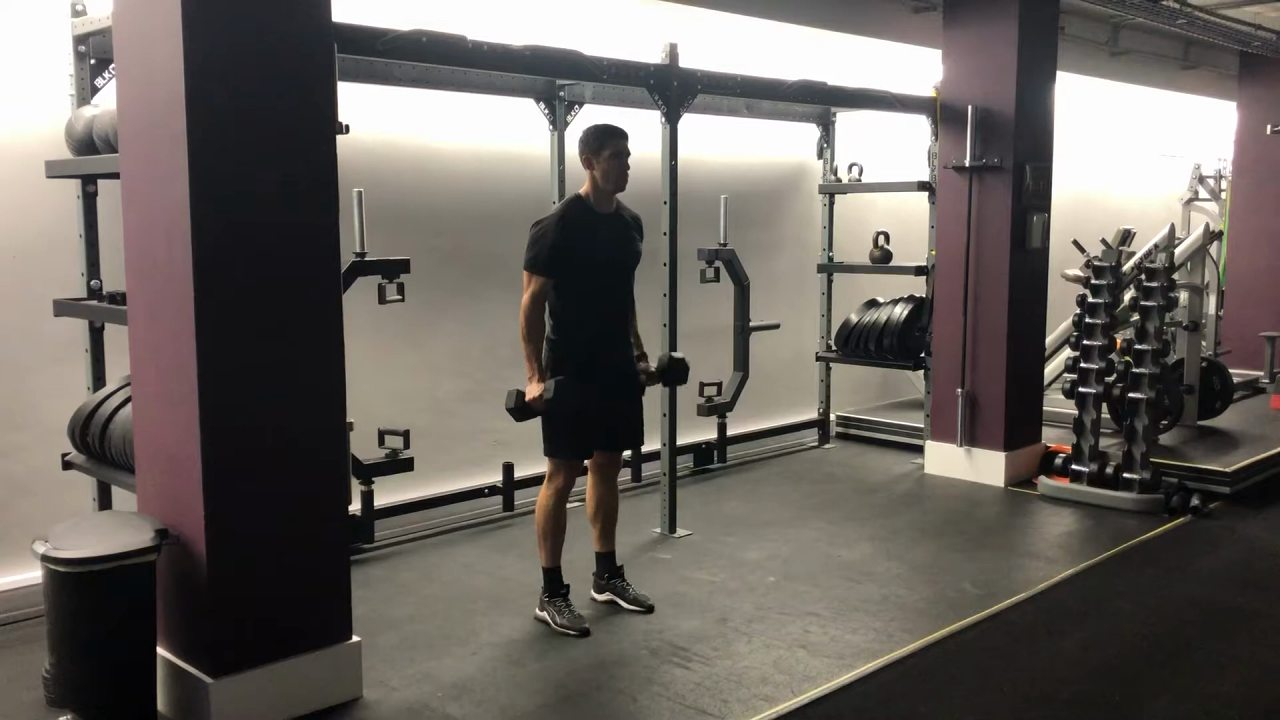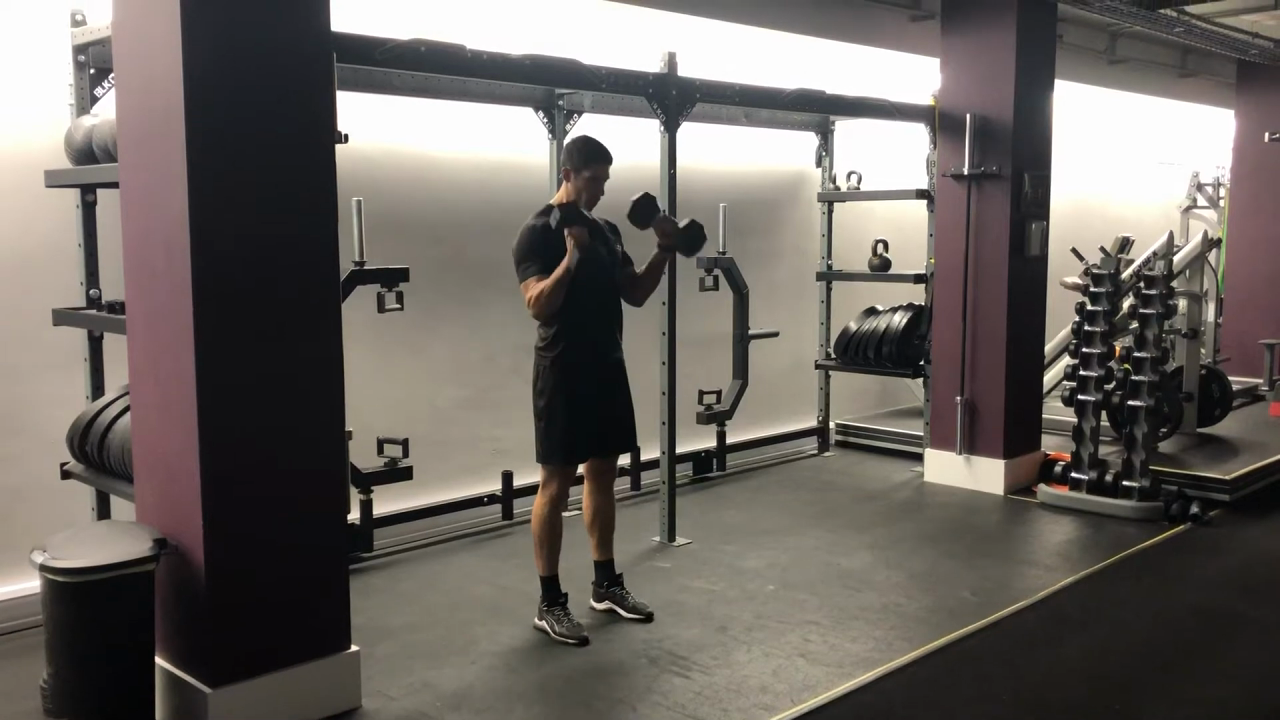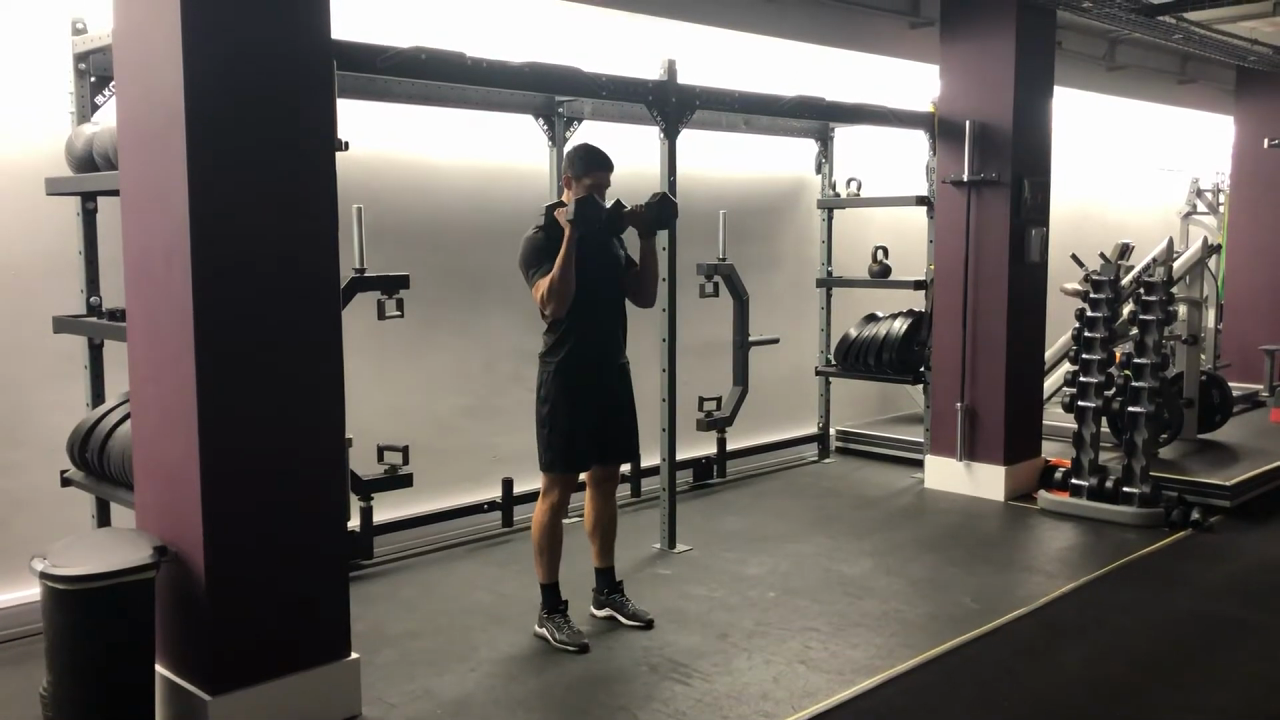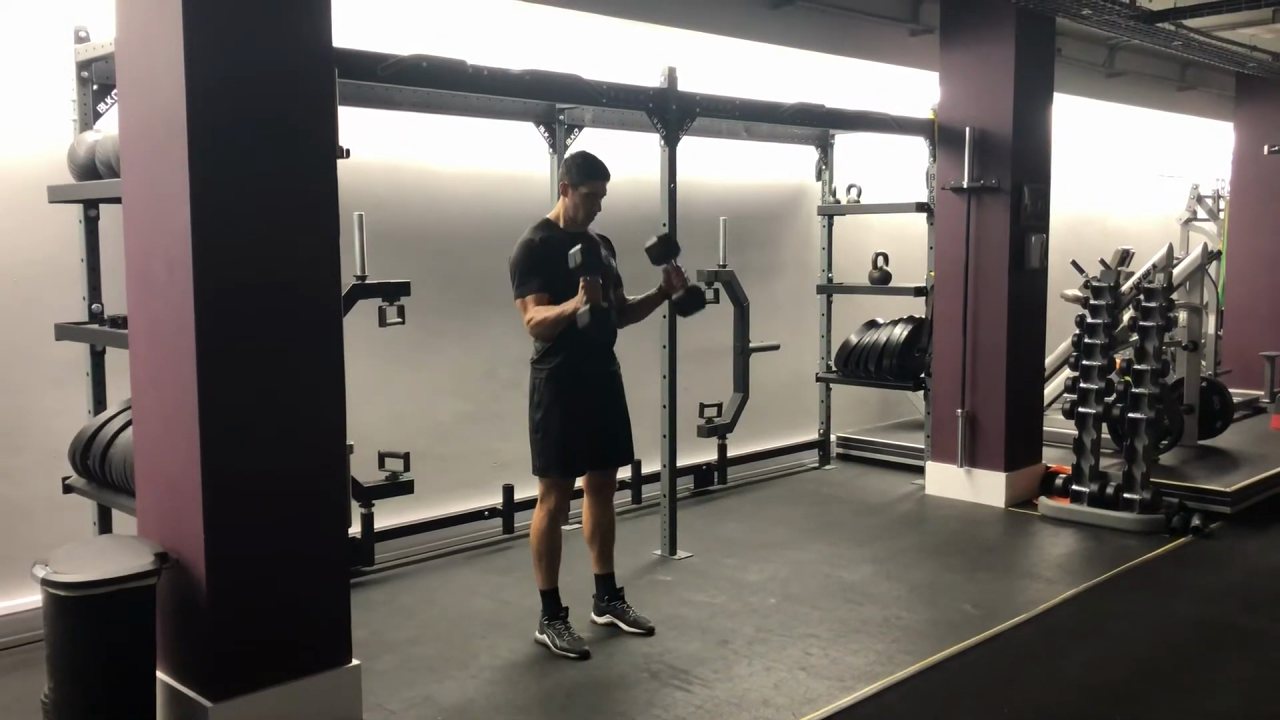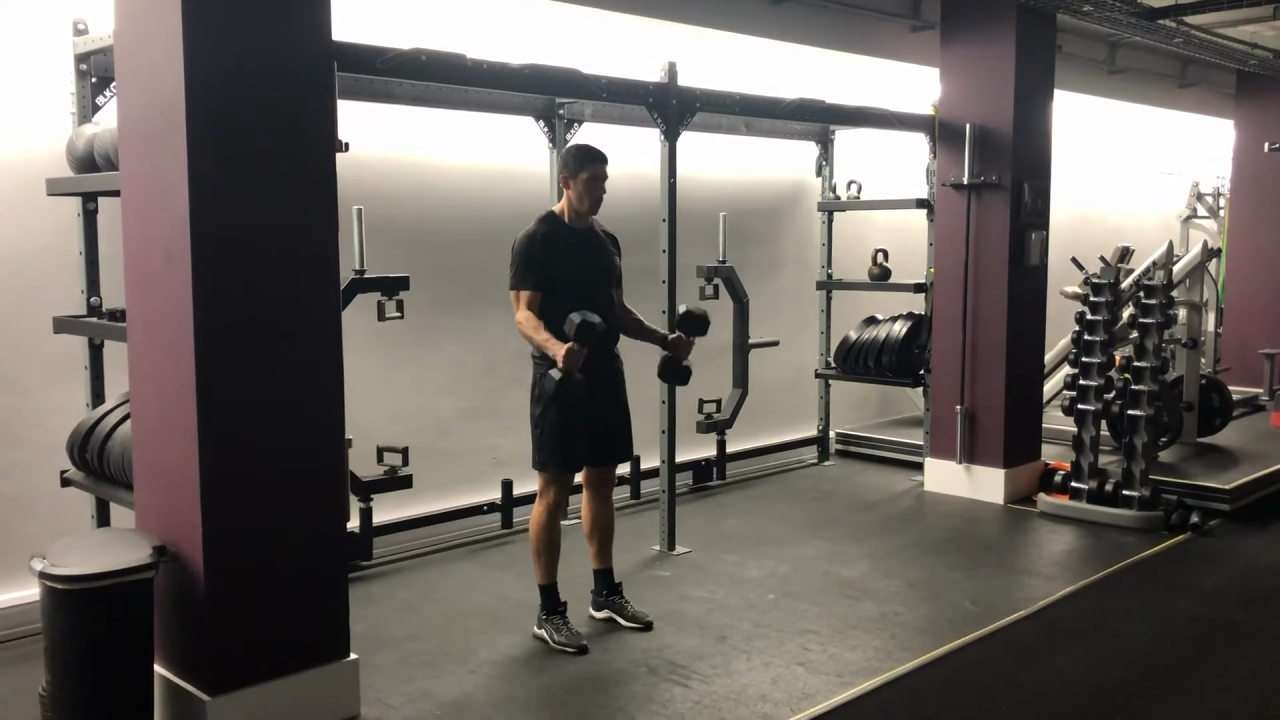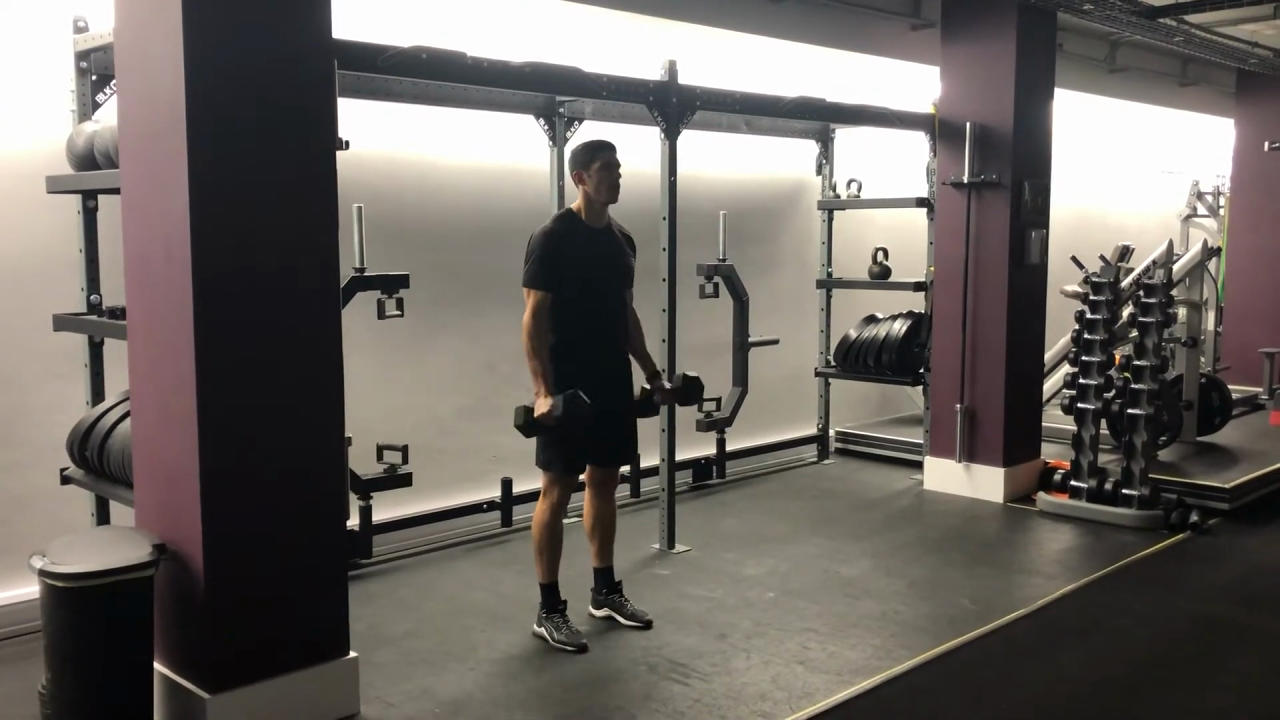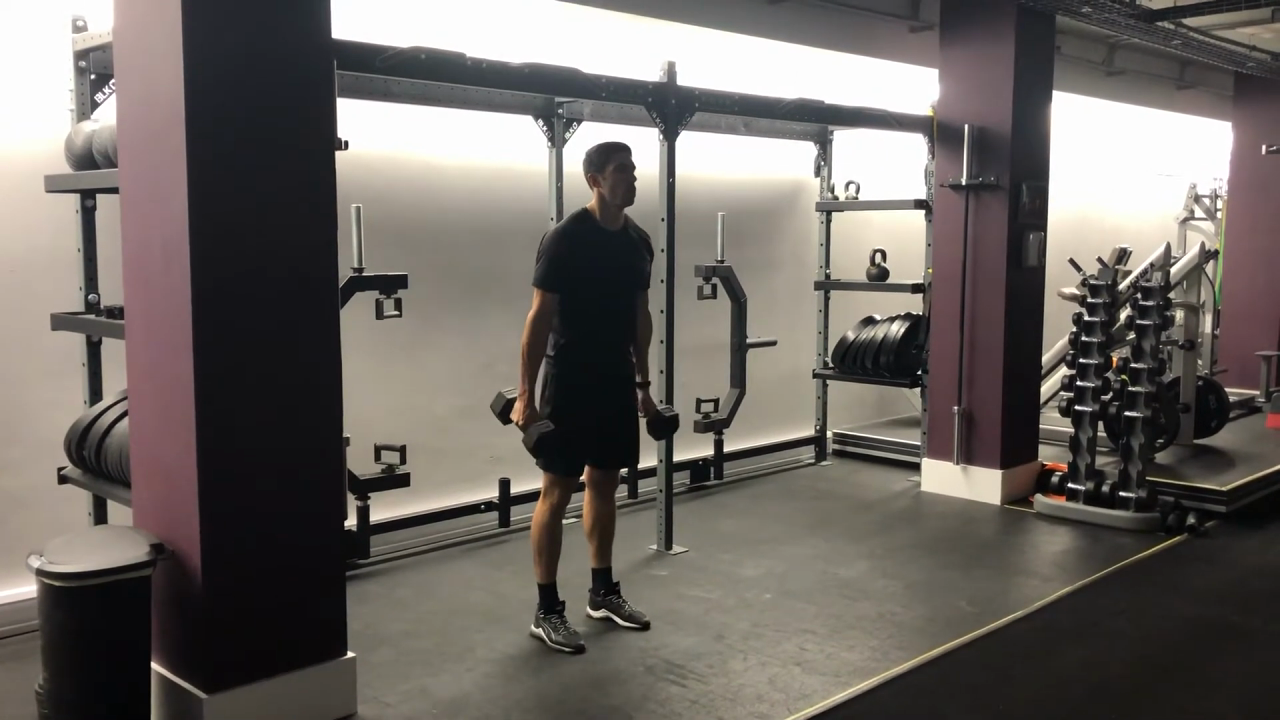
dt=0.7s
person 1, frame 1
left shoulder: (630, 223)
right shoulder: (559, 225)
right elbow: (532, 301)
left wrist: (640, 353)
right wrist: (535, 375)
left hip: (618, 367)
right hip: (572, 370)
left knee: (607, 469)
right knee: (563, 477)
left ankle: (607, 575)
right ankle: (551, 593)
person 1, frame 2
left shoulder: (607, 230)
right shoulder: (539, 233)
left elbow: (635, 295)
right elbow: (538, 305)
left wrist: (662, 252)
right wrist: (572, 256)
left hip: (607, 366)
right hip: (563, 371)
left knee: (603, 474)
right knee: (556, 483)
left ankle: (606, 584)
right ankle: (549, 602)
person 1, frame 3
left shoulder: (609, 236)
right shoulder: (542, 239)
left elbow: (645, 297)
right elbow: (554, 304)
left wrist: (647, 239)
right wrist: (570, 237)
left hip: (612, 373)
right hip: (567, 378)
left knee: (605, 482)
right knee: (557, 492)
left ankle: (607, 591)
right ankle: (550, 610)
person 1, frame 4
left shoulder: (601, 244)
right shoulder: (535, 246)
left elbow: (620, 313)
right elbow: (535, 321)
left wrist: (662, 292)
right wrist: (576, 304)
left hip: (604, 378)
right hip: (559, 384)
left knee: (603, 488)
right knee: (555, 498)
left ankle: (607, 597)
right ankle: (551, 616)
person 1, frame 5
left shoulder: (607, 241)
right shoulder: (537, 240)
right elbow: (524, 315)
left wrist: (663, 339)
right wrist: (556, 350)
left hip: (607, 375)
right hip: (562, 382)
left knee: (602, 484)
right knee: (554, 493)
left ankle: (606, 592)
right ankle: (549, 611)
person 1, frame 6
left shoulder: (622, 240)
right shoulder: (553, 238)
right elbow: (534, 317)
left wrist: (652, 374)
right wrist: (544, 390)
left hip: (614, 379)
right hip: (569, 383)
left knee: (604, 483)
right knee: (557, 491)
left ankle: (605, 591)
right ankle: (549, 610)
person 1, frame 7
left shoulder: (638, 241)
right shoulder: (566, 238)
right elbow: (540, 316)
left wrist: (642, 381)
right wrist: (525, 393)
left hip: (617, 381)
right hip: (571, 381)
left knee: (605, 484)
right knee: (557, 491)
left ankle: (603, 591)
right ankle: (547, 610)
